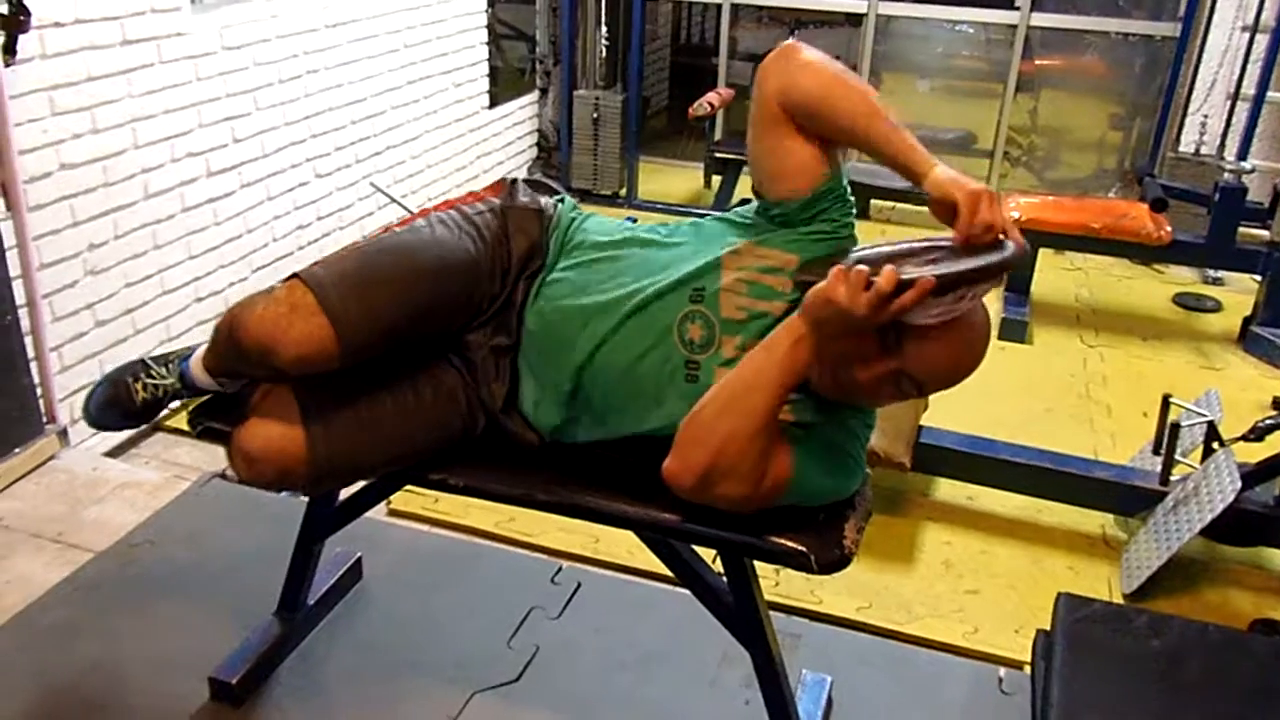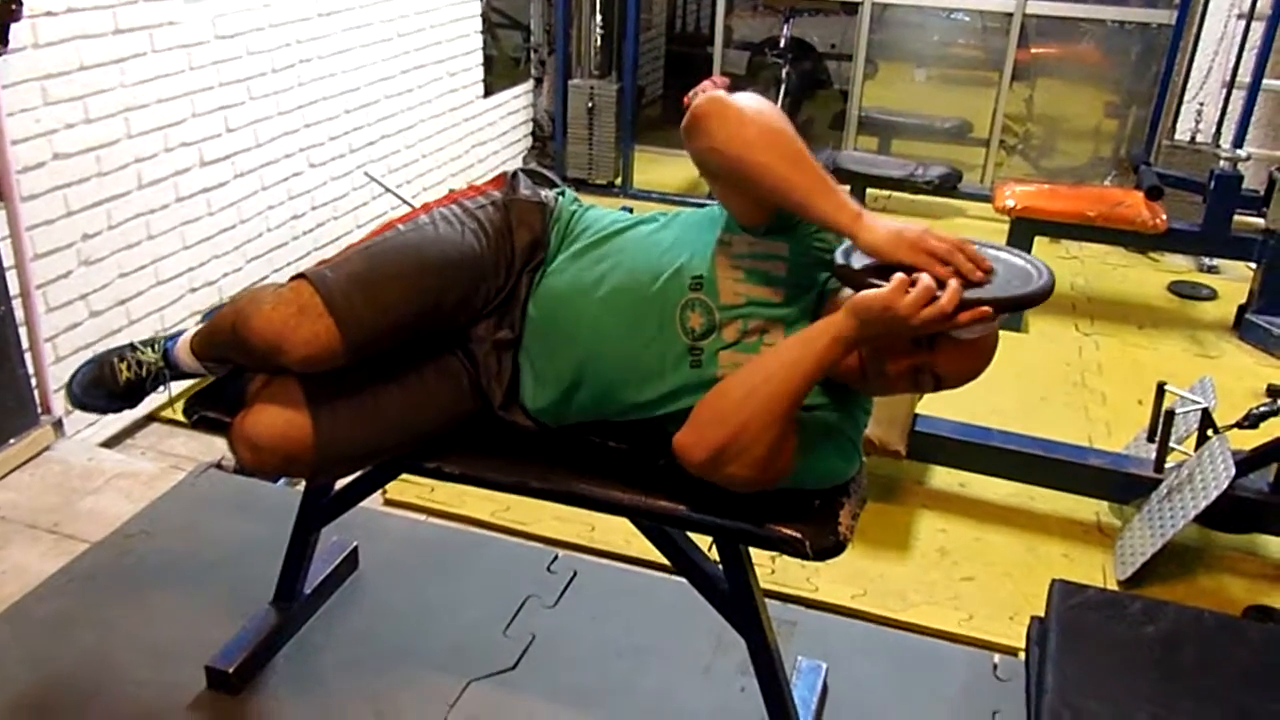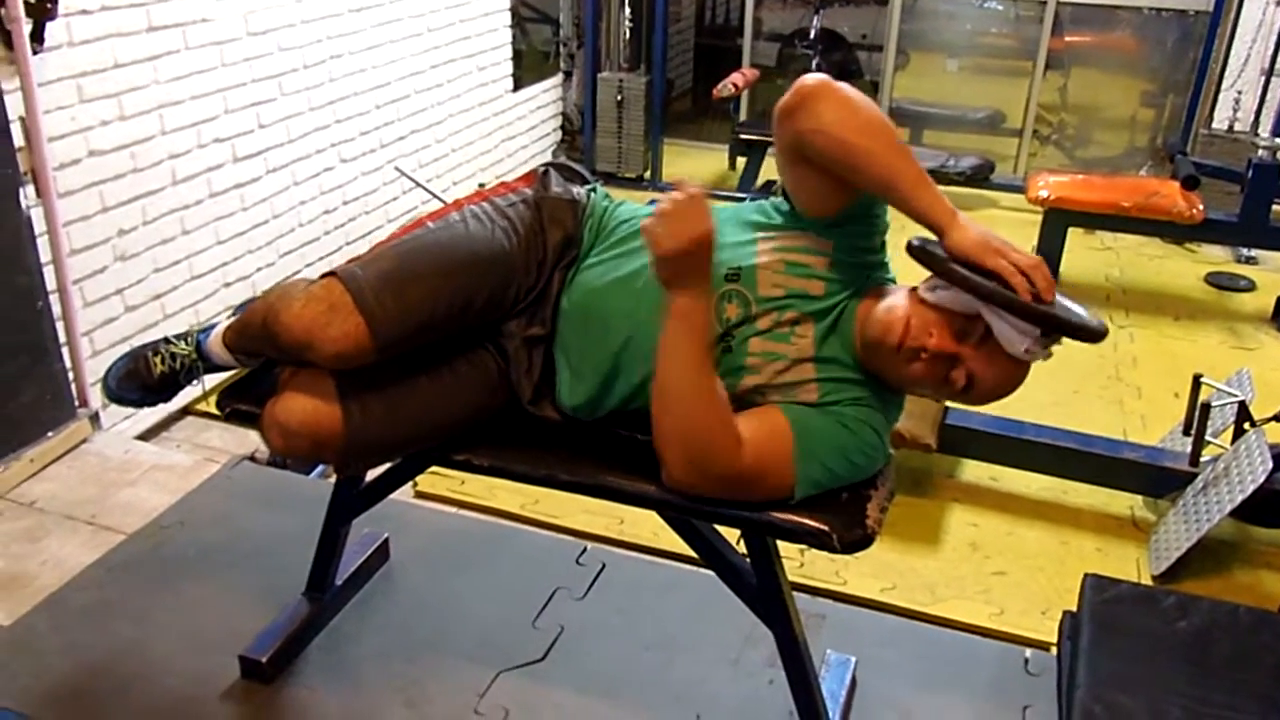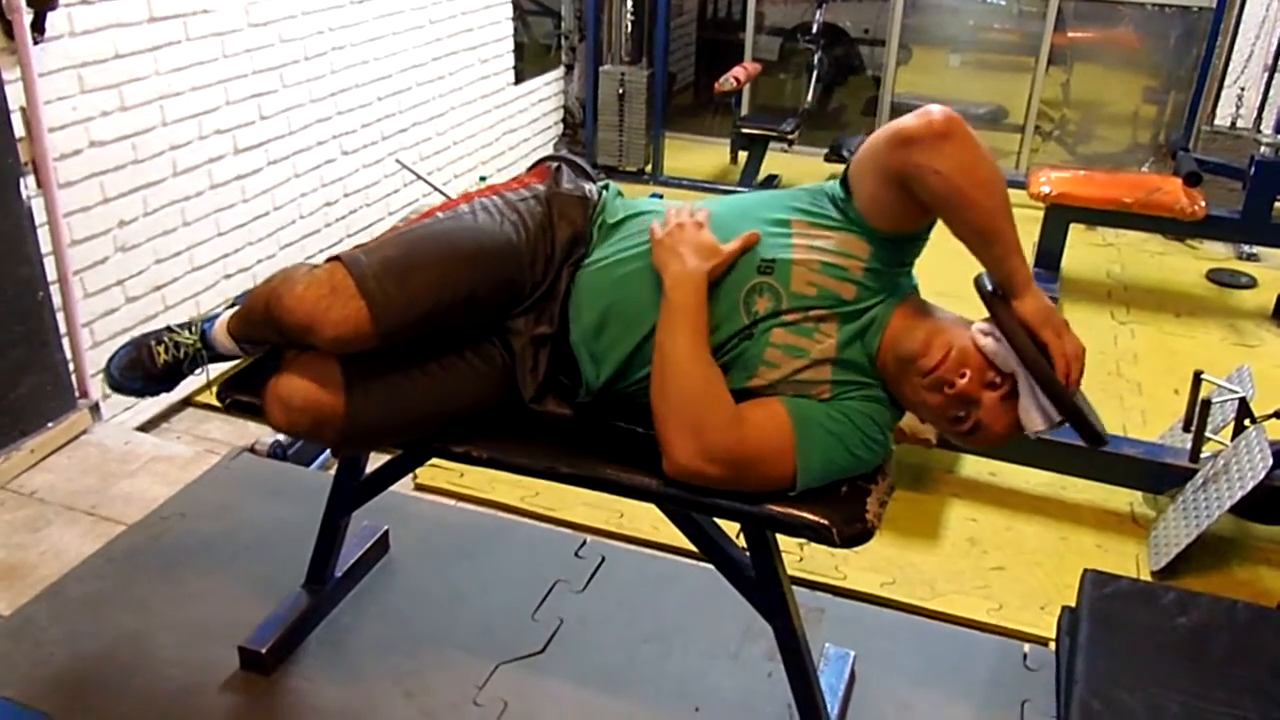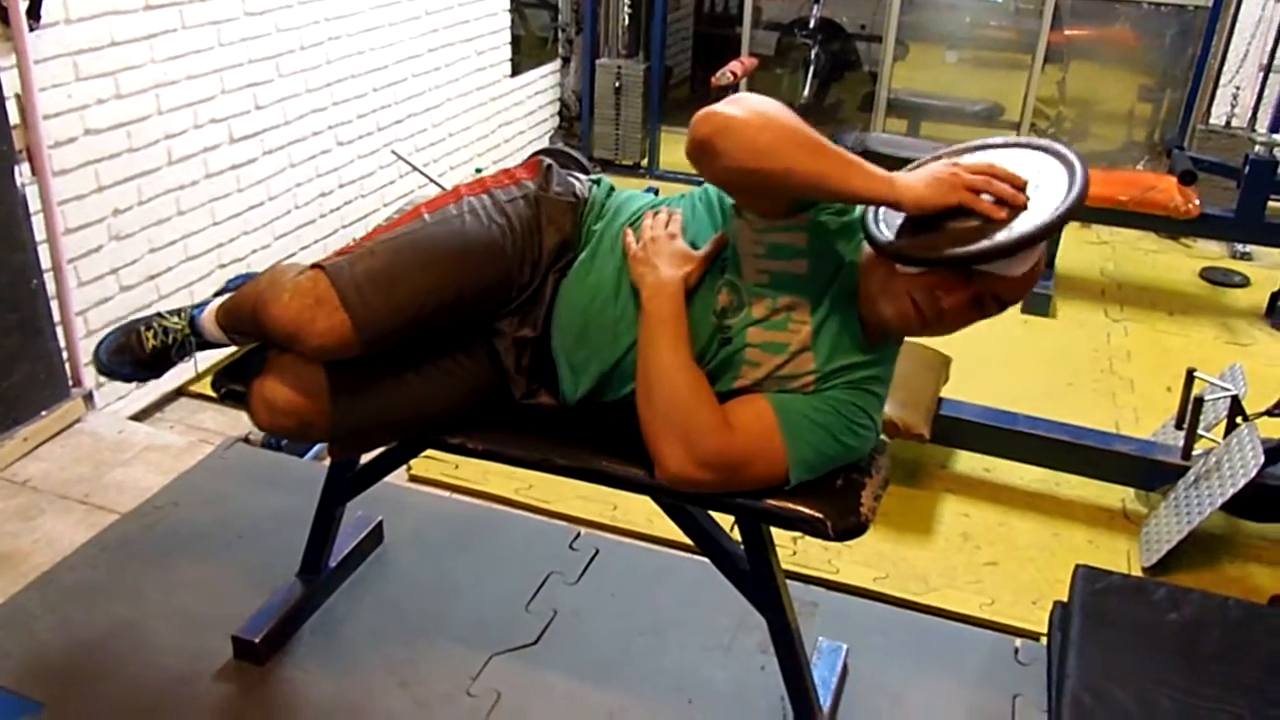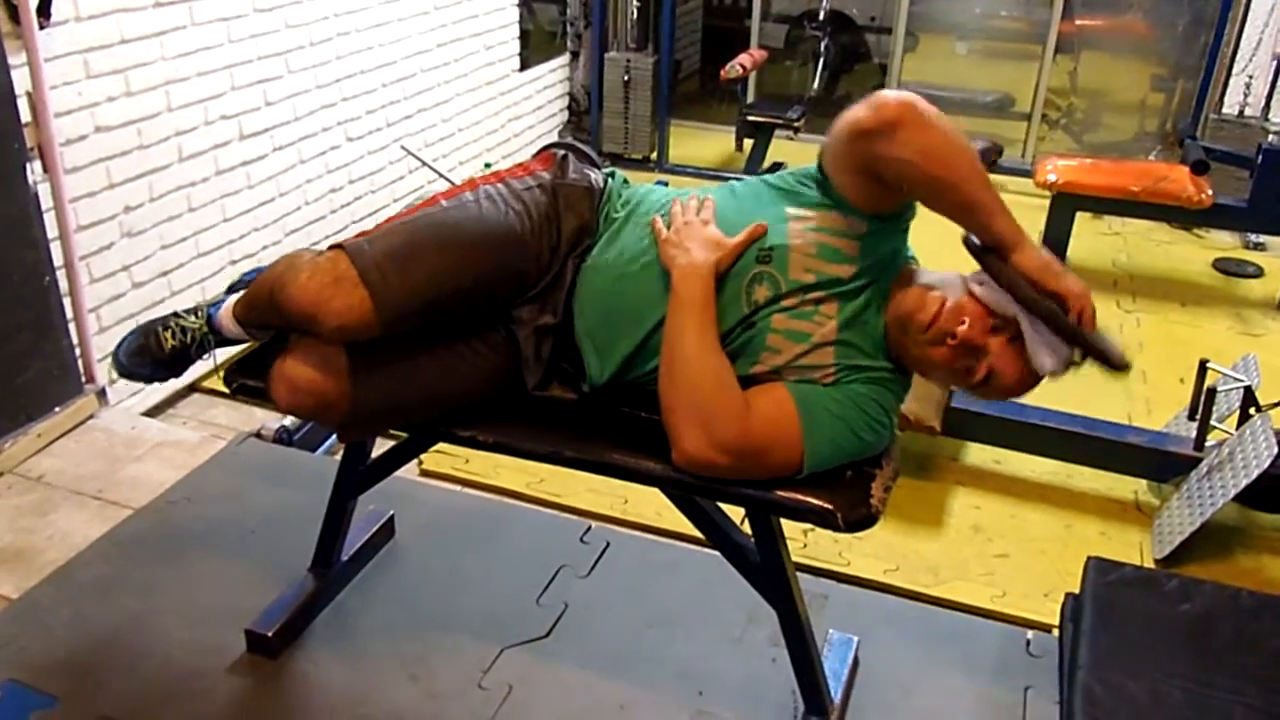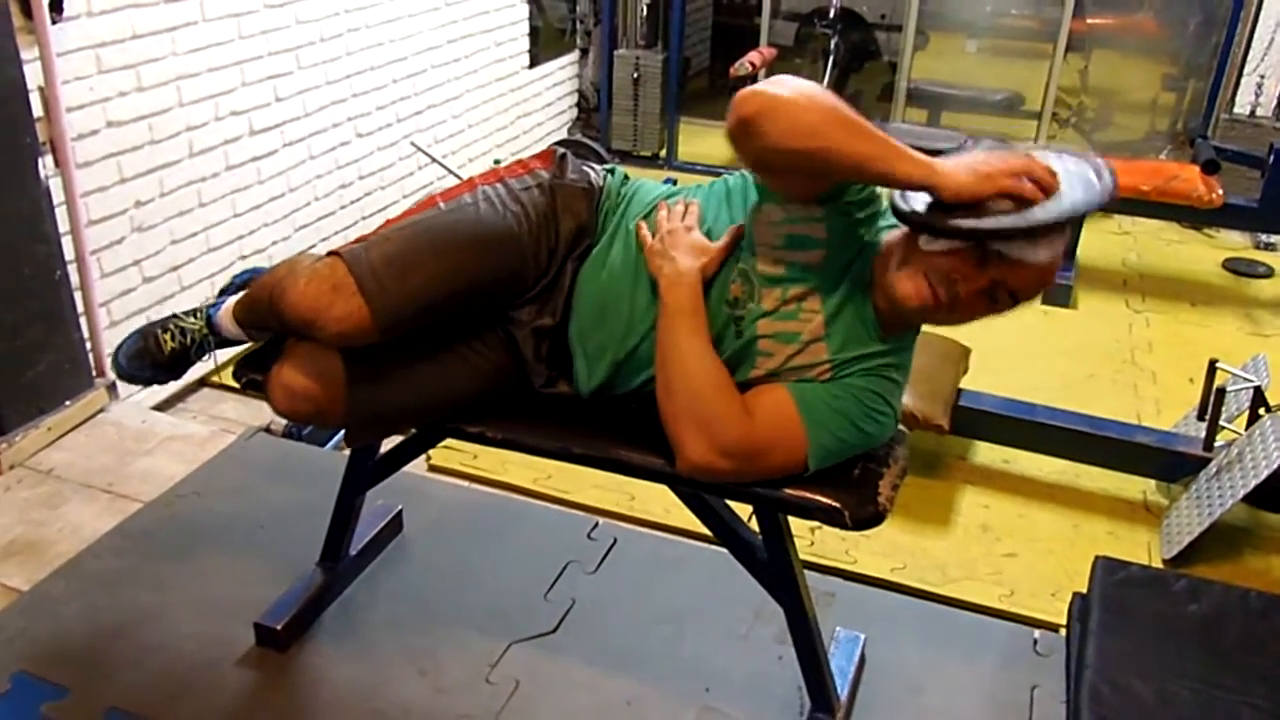
dt=0.7s
person 1, frame 1
left shoulder: (829, 447)
right shoulder: (821, 242)
left elbow: (696, 469)
right elbow: (789, 71)
left wrist: (814, 334)
right wrist: (927, 170)
left hip: (502, 383)
left knee: (266, 452)
right knee: (282, 330)
left ankle: (243, 377)
right ankle: (208, 366)
person 1, frame 2
left shoulder: (829, 433)
right shoulder: (812, 233)
left elbow: (708, 448)
right elbow: (714, 117)
left wrist: (845, 331)
right wrist: (865, 223)
left hip: (504, 378)
left knee: (265, 439)
right knee: (291, 330)
left ankle: (238, 372)
right ankle: (195, 350)
person 1, frame 3
left shoulder: (851, 430)
right shoulder: (851, 241)
left elbow: (696, 464)
right elbow: (812, 103)
left wrist: (688, 291)
right wrist: (954, 227)
left hip: (535, 374)
left knee: (297, 426)
right knee: (324, 328)
left ankle: (265, 364)
right ankle: (227, 340)
person 1, frame 4
left shoulder: (853, 427)
right shoulder: (881, 244)
left elbow: (694, 451)
right elbow: (928, 135)
left wrist: (686, 281)
right wrist: (1024, 292)
left hip: (542, 363)
left knee: (296, 403)
right knee: (326, 311)
left ankle: (262, 350)
right ankle: (231, 329)
person 1, frame 5
left shoulder: (846, 408)
right shoulder: (832, 209)
left elbow: (690, 458)
right elbow: (715, 132)
left wrist: (662, 288)
right wrist: (900, 183)
left hip: (530, 366)
left knee: (285, 406)
right knee: (309, 317)
left ankle: (257, 318)
right ankle: (223, 316)
person 1, frame 6
left shoulder: (860, 409)
right shoulder: (872, 230)
left elbow: (703, 443)
right elbow: (891, 119)
left wrist: (692, 276)
right wrist: (1021, 250)
left hip: (544, 346)
left knee: (302, 384)
right knee: (329, 299)
left ankle: (274, 313)
right ankle: (237, 312)
person 1, frame 7
left shoulder: (864, 396)
right shoulder: (853, 198)
left elbow: (710, 450)
right elbow: (761, 108)
left wrist: (681, 281)
right wrist: (941, 175)
left hip: (545, 352)
left knee: (303, 392)
right knee: (327, 309)
left ankle: (291, 302)
right ankle: (238, 314)
